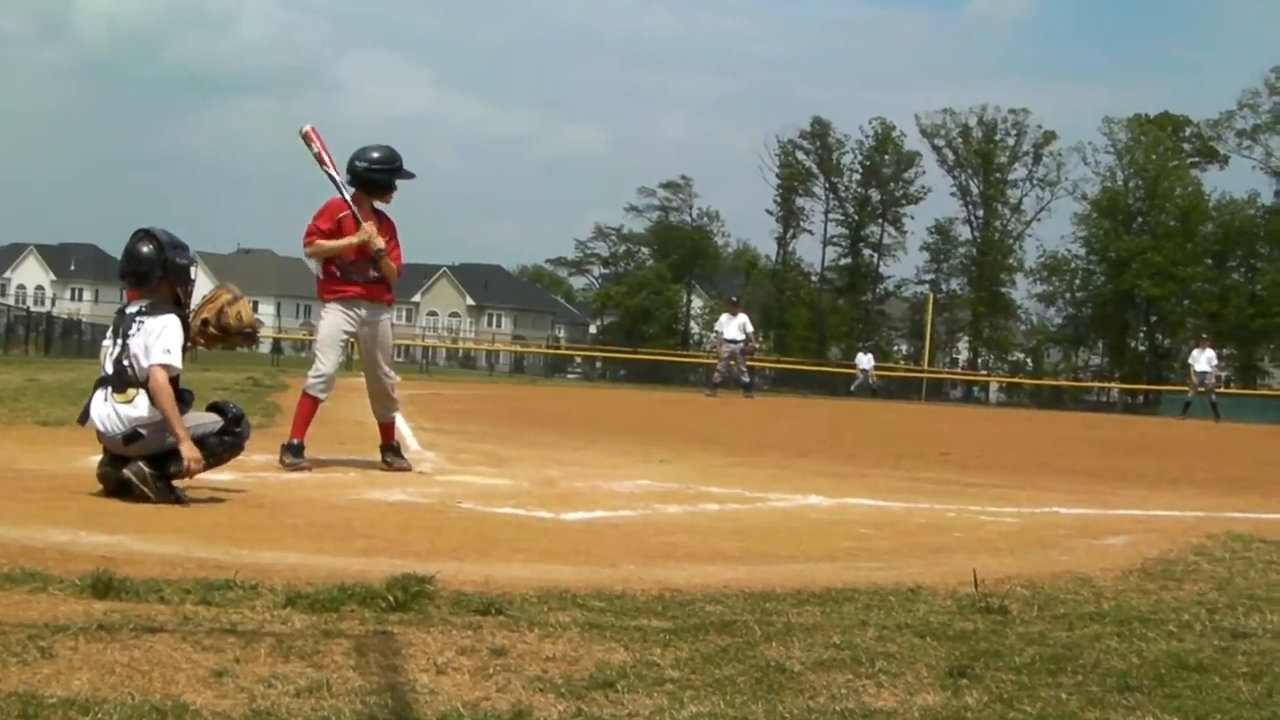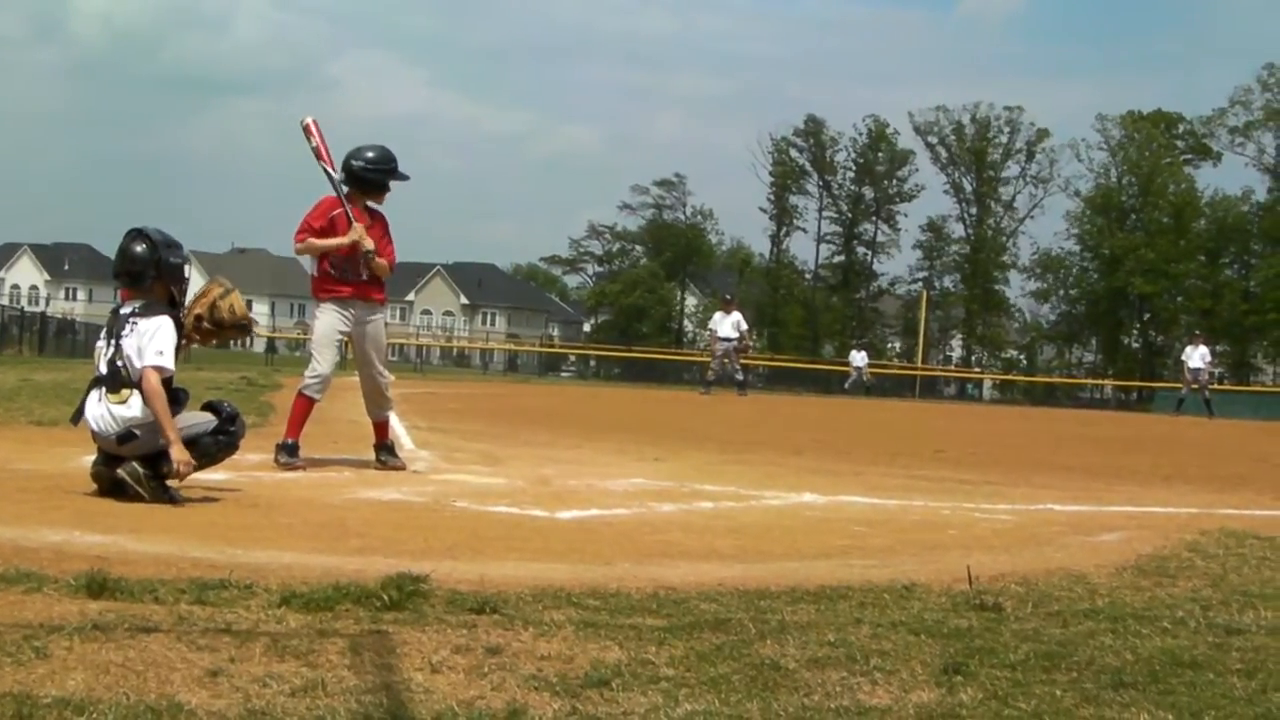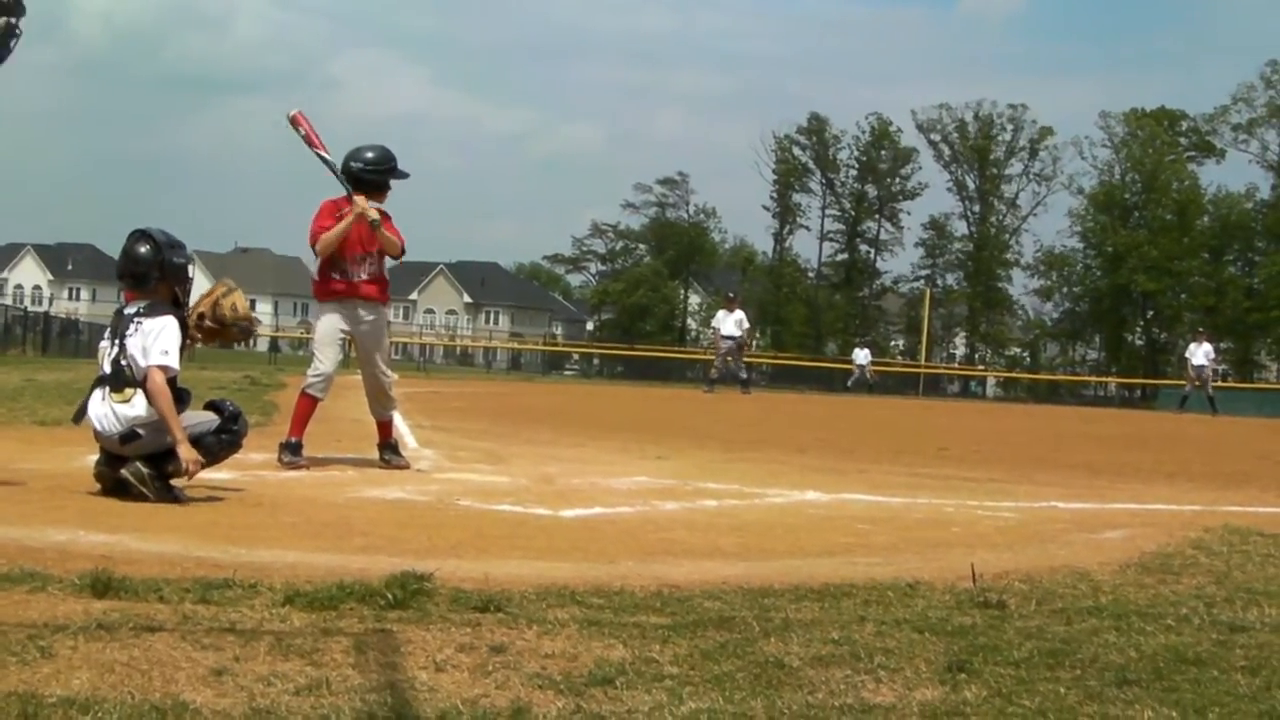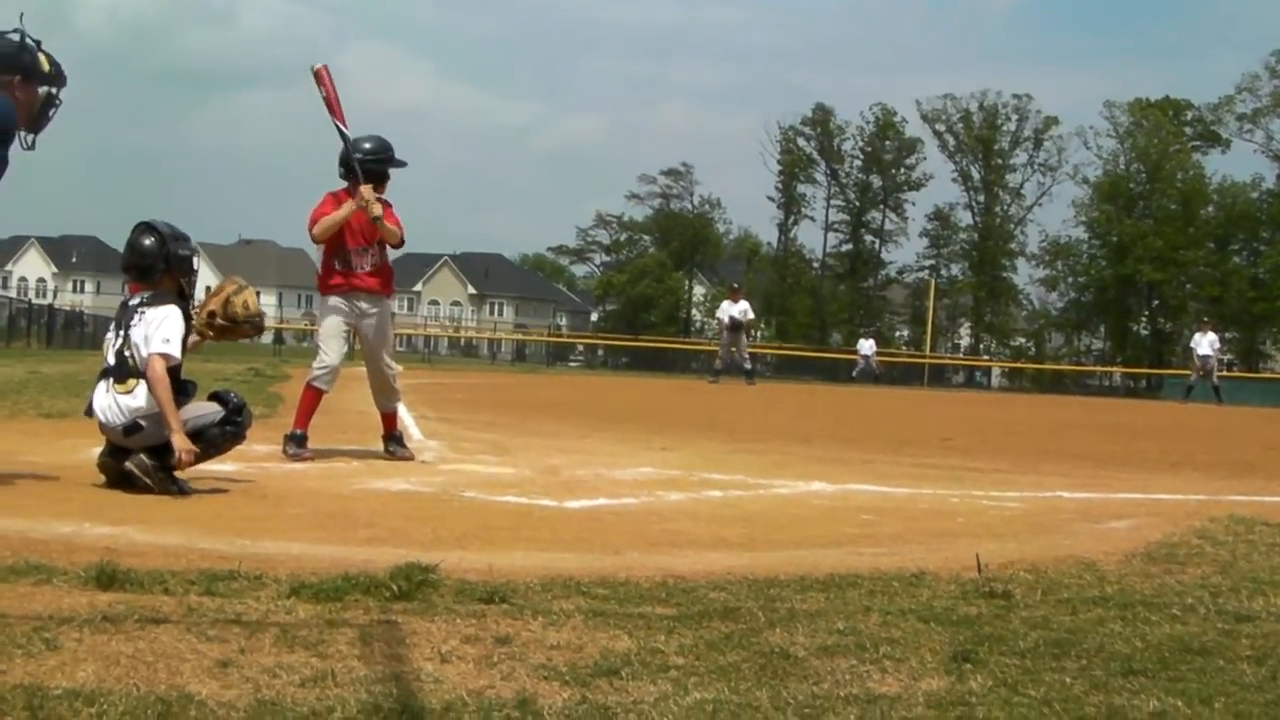
dt=0.4s
person 1, frame 1
left shoulder: (385, 223)
right shoulder: (337, 208)
left elbow: (394, 274)
right elbow: (310, 248)
left wrist: (380, 252)
right wrist: (355, 239)
left hip: (377, 310)
right hip: (339, 305)
left knee: (383, 380)
right knee: (323, 371)
left ankle: (390, 448)
right ankle: (293, 446)
person 1, frame 2
left shoulder: (378, 221)
right shoulder: (330, 206)
left elbow: (385, 272)
right elbow: (301, 245)
left wrist: (370, 252)
right wrist: (345, 239)
left hip: (371, 309)
right hip: (334, 305)
left knee: (377, 379)
right knee: (320, 372)
left ankle: (384, 447)
right ankle: (288, 445)
person 1, frame 3
left shoulder: (381, 217)
right shoulder: (333, 208)
left elbow: (397, 251)
right elbow: (320, 248)
left wrist: (374, 221)
right wrist: (352, 217)
left hip: (373, 308)
right hip: (335, 305)
left knee: (380, 378)
right knee: (322, 370)
left ankle: (387, 446)
right ankle: (291, 444)
person 1, frame 4
left shoulder: (383, 206)
right shoulder: (334, 200)
left elbow: (396, 239)
right elbow: (317, 232)
left wrist: (378, 218)
right wrist: (354, 206)
left hip: (376, 301)
right hip: (339, 297)
left knee: (384, 370)
right knee: (328, 363)
left ankle: (392, 438)
right ankle: (296, 436)
person 2, frame 1
left shoulder: (123, 316)
right shoulder: (165, 319)
right elbow: (158, 381)
left wrist: (189, 338)
right wrist: (184, 440)
left hip: (107, 428)
right hip: (136, 430)
left knee: (182, 400)
right knee: (235, 427)
left ankle: (117, 463)
right ankle: (151, 472)
person 2, frame 2
left shoulder: (118, 316)
right shoulder: (159, 320)
right elbow: (150, 382)
left wrist: (184, 337)
right wrist: (175, 444)
left hip: (101, 427)
right hip: (129, 431)
left knee: (176, 399)
right knee: (230, 426)
left ankle: (110, 464)
right ankle: (145, 472)
person 2, frame 3
left shoulder: (123, 316)
right shoulder: (164, 320)
right elbow: (155, 381)
left wrist: (187, 337)
right wrist: (182, 442)
left hip: (105, 427)
right hip: (133, 430)
right knee: (232, 425)
left ankle: (113, 462)
right ankle: (148, 472)
person 2, frame 4
left shoulder: (128, 307)
right shoulder: (167, 310)
right elbow: (156, 370)
left wrist: (201, 336)
right wrist: (177, 432)
left hip: (110, 418)
right hip: (136, 422)
right knee: (237, 415)
left ankle: (119, 456)
right ankle: (152, 464)
